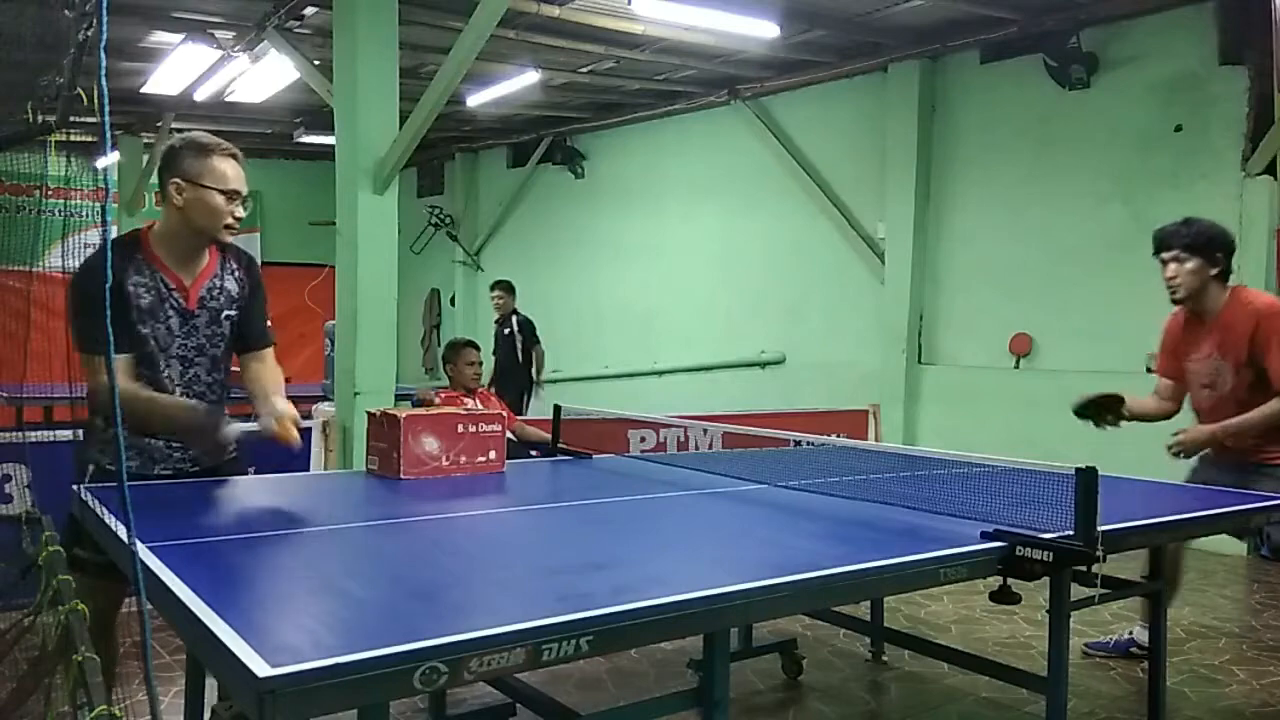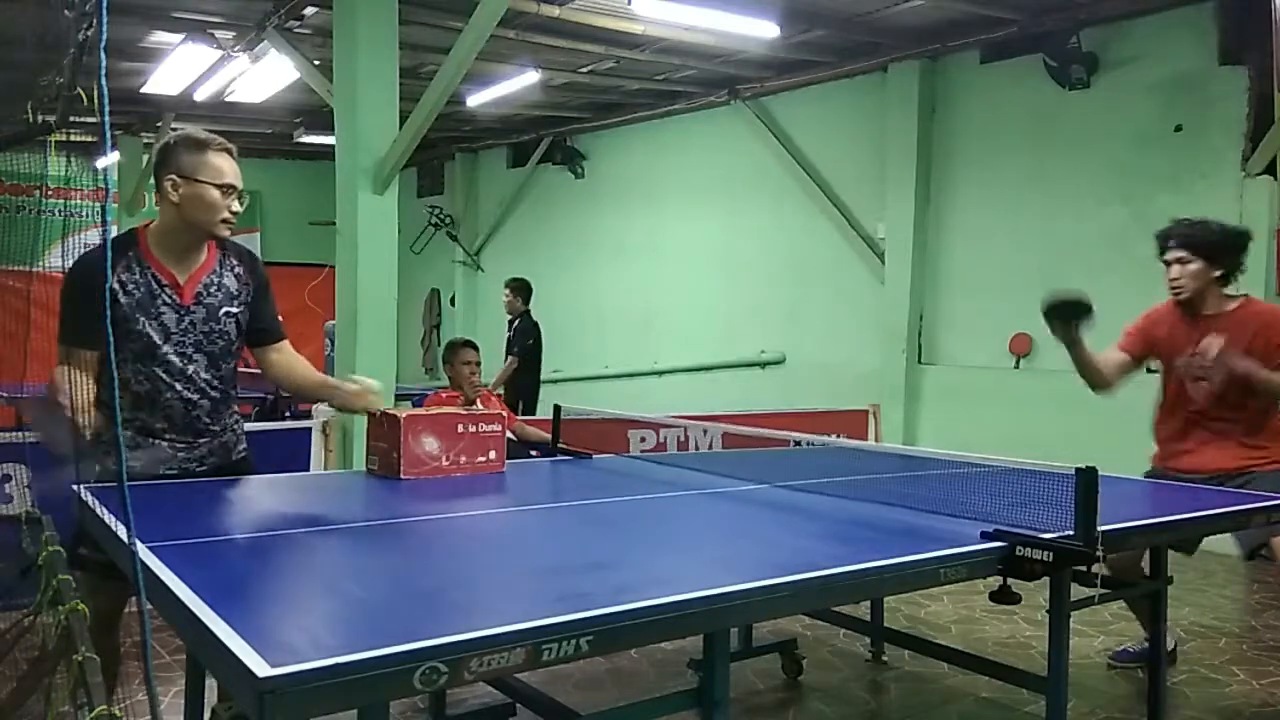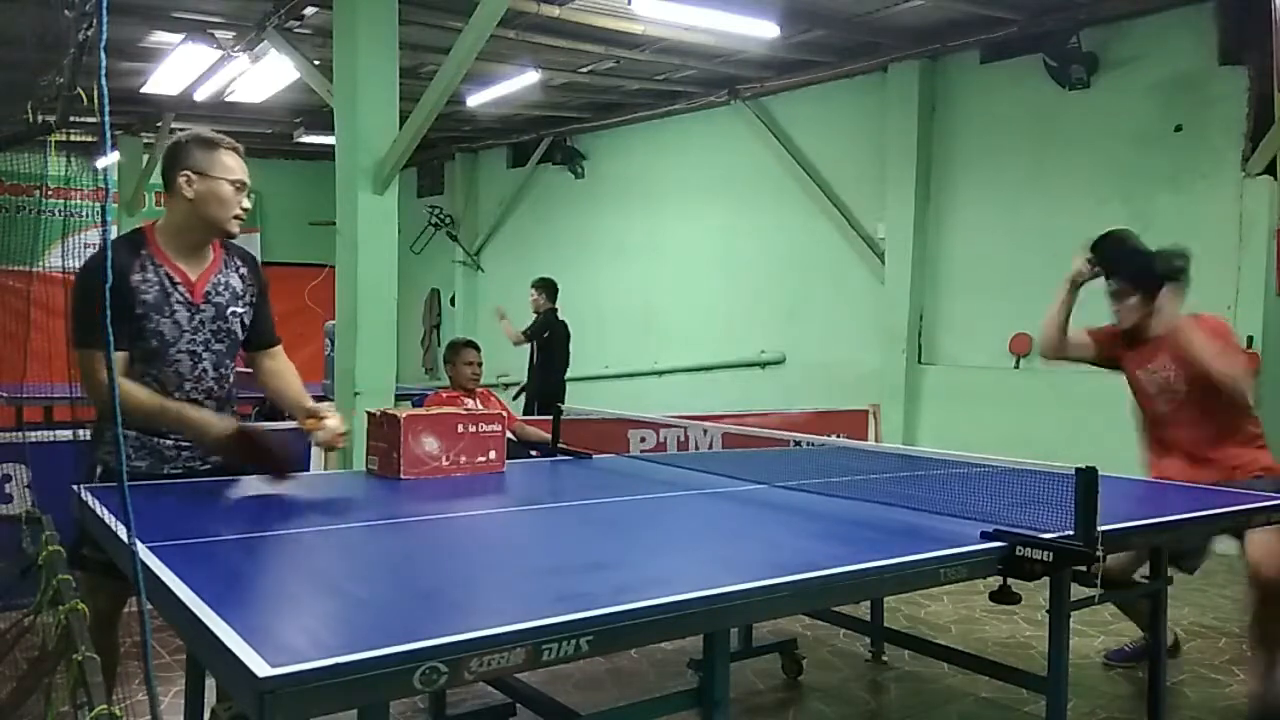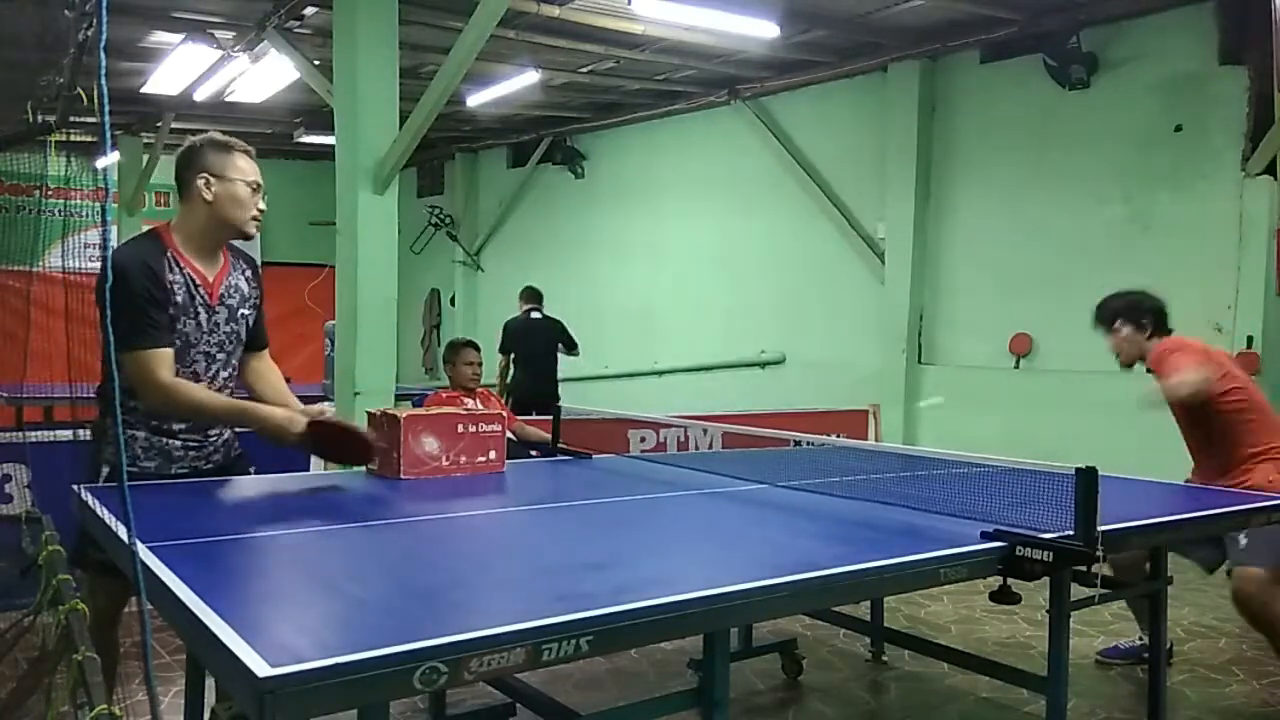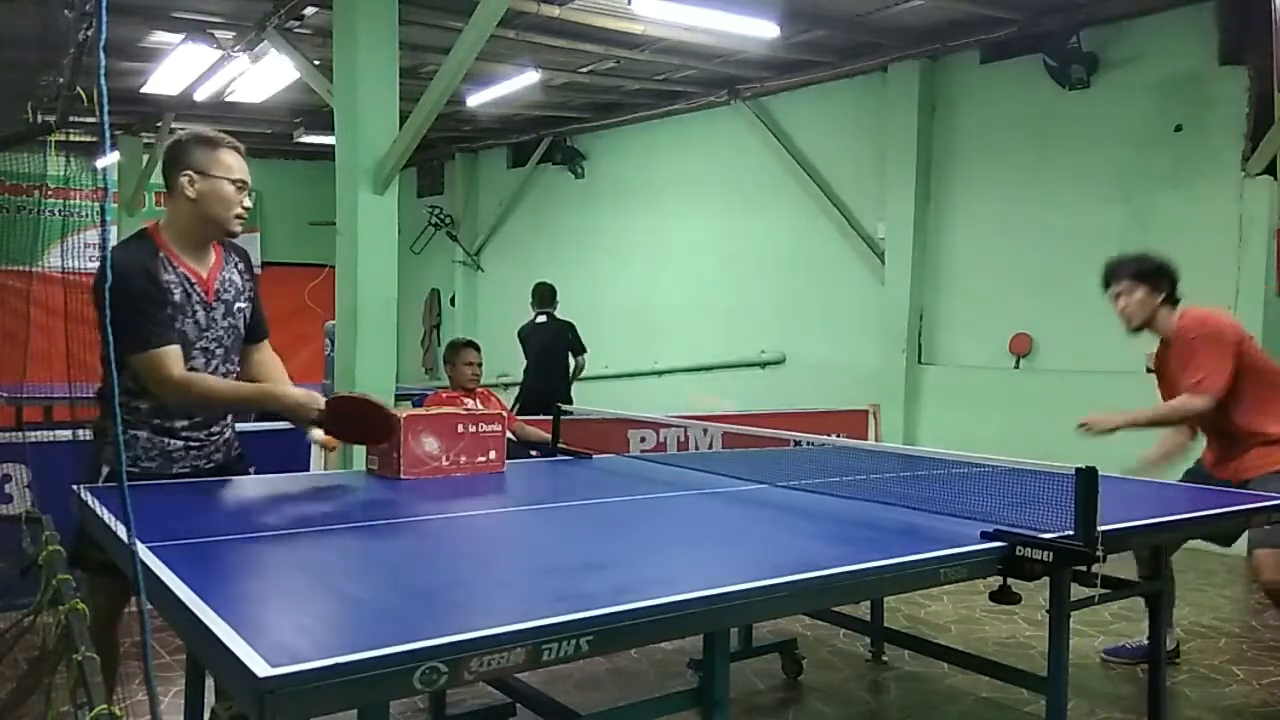
dt=1s
person 1, frame 1
left shoulder: (241, 270)
right shoulder: (108, 272)
left elbow: (258, 360)
right elbow: (111, 384)
left wrist: (272, 405)
right wrist: (177, 413)
left hip: (214, 465)
right hip: (124, 469)
right knee: (95, 607)
person 1, frame 2
left shoulder: (244, 268)
right shoulder: (101, 270)
left elbow: (275, 355)
right elbow: (73, 367)
left wrist: (335, 390)
right wrist: (77, 408)
left hip: (222, 463)
right hip: (132, 468)
right knee: (102, 606)
person 1, frame 3
left shoulder: (244, 270)
right shoulder: (114, 269)
left elbow: (268, 359)
right elbow: (102, 381)
left wrist: (310, 411)
right wrist: (192, 421)
left hip: (220, 466)
right hip: (134, 468)
right knee: (101, 605)
person 1, frame 4
left shoulder: (246, 272)
right shoulder: (135, 267)
right elbow: (156, 386)
left wrist: (296, 411)
right wrist: (261, 419)
left hip: (219, 462)
right hip: (138, 468)
right knee: (103, 606)
person 1, frame 5
left shoulder: (239, 264)
right shoulder: (131, 268)
left elbow: (256, 350)
right elbow: (170, 382)
left wrist: (303, 406)
right wrist: (277, 398)
left hip: (219, 459)
right hip: (139, 467)
right knee: (104, 605)
person 2, frame 1
right shoulder: (1179, 326)
right elbow: (1166, 399)
left wrist: (1213, 433)
right wrist: (1123, 408)
right hip: (1223, 458)
right ankle: (1144, 637)
person 2, frame 2
right shoulder: (1161, 321)
right elbow: (1102, 380)
left wrist: (1237, 366)
right wrist: (1072, 342)
right hip: (1180, 469)
right knee: (1118, 556)
right ankle: (1160, 642)
person 2, frame 3
left shoulder: (1207, 331)
right shoulder: (1122, 343)
left elbow: (1240, 392)
right elbow: (1051, 348)
left wrist: (1179, 326)
right wrist: (1072, 284)
right hip: (1173, 481)
right knee: (1108, 567)
person 2, frame 4
left shoulder: (1175, 352)
right shoulder: (1172, 361)
left elbow: (1196, 382)
right hip: (1215, 484)
left knee: (1249, 588)
right knee: (1122, 551)
right ankle: (1152, 640)
person 2, frame 5
left shoulder: (1207, 328)
right shoulder: (1164, 356)
left elbow: (1201, 405)
right elbow: (1182, 430)
left wrist: (1120, 420)
right wrist: (1139, 474)
right hip: (1220, 462)
right ankle: (1162, 639)
